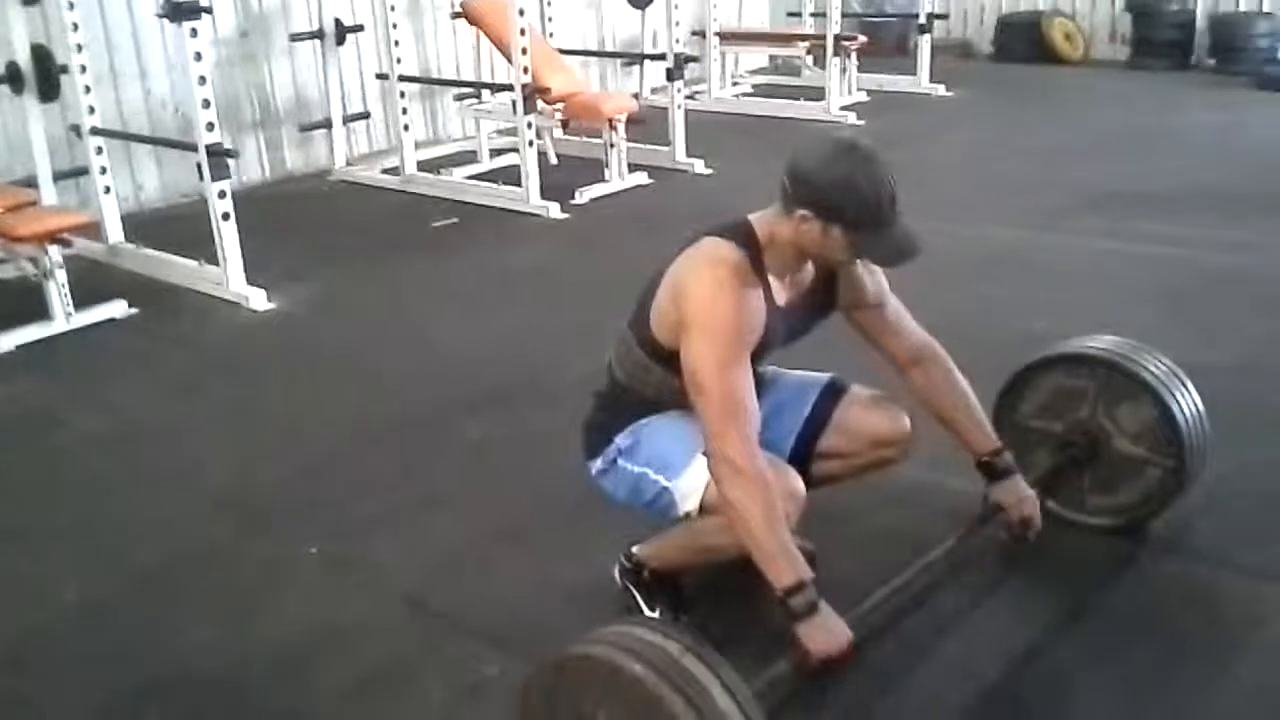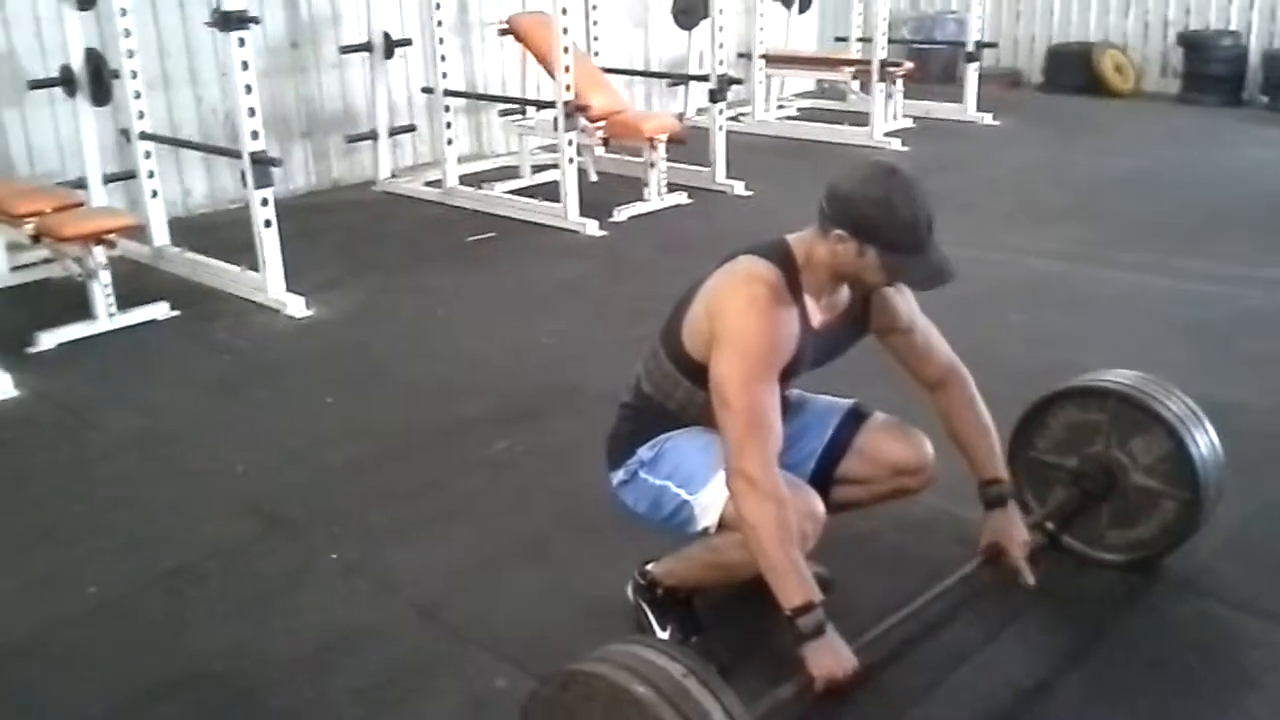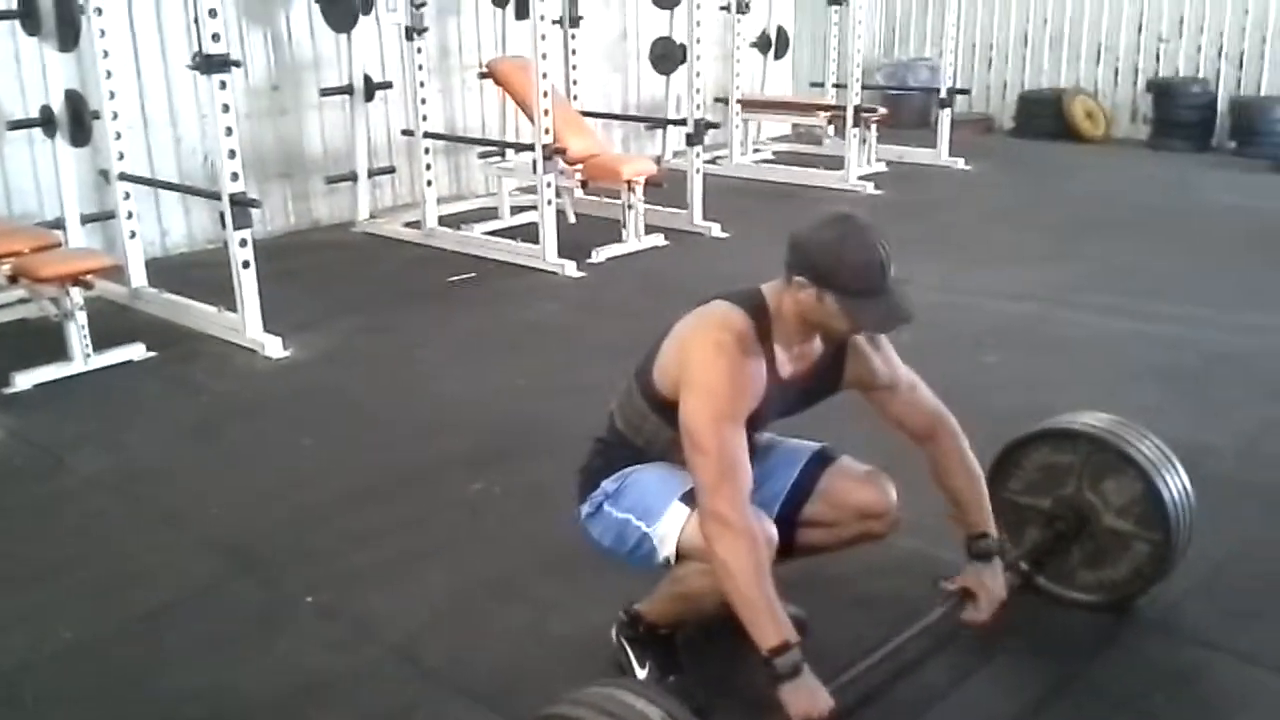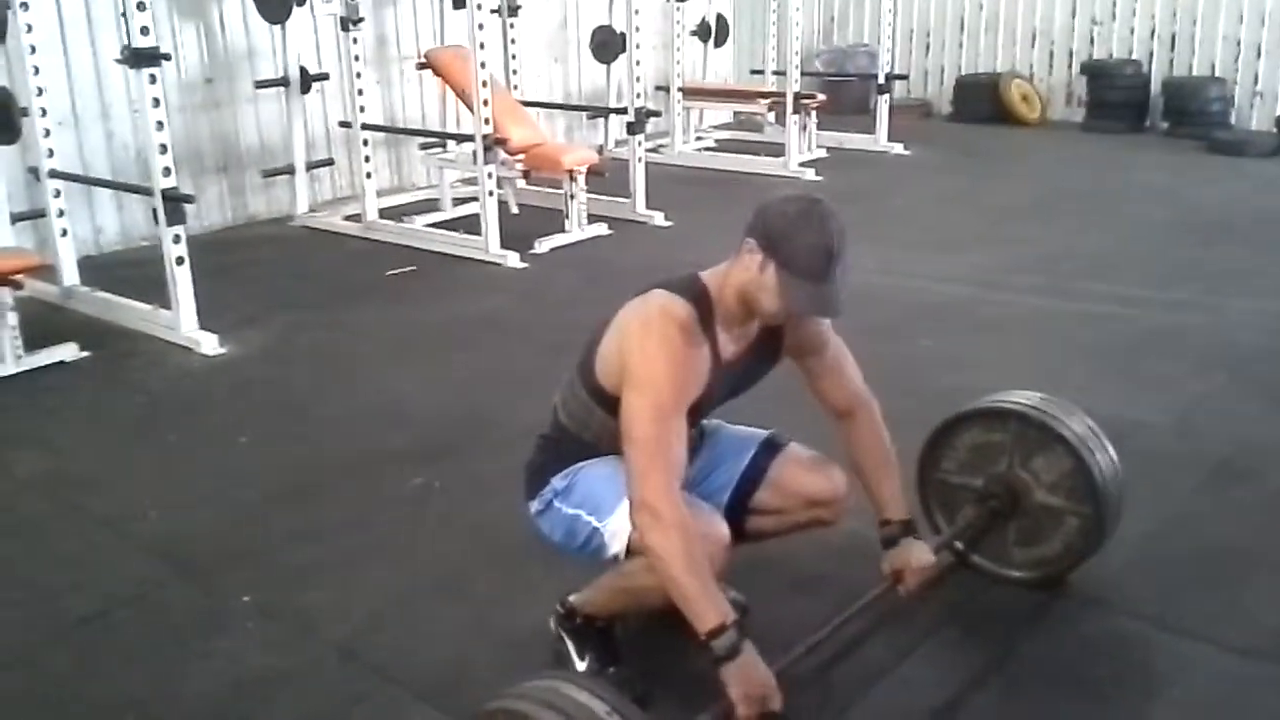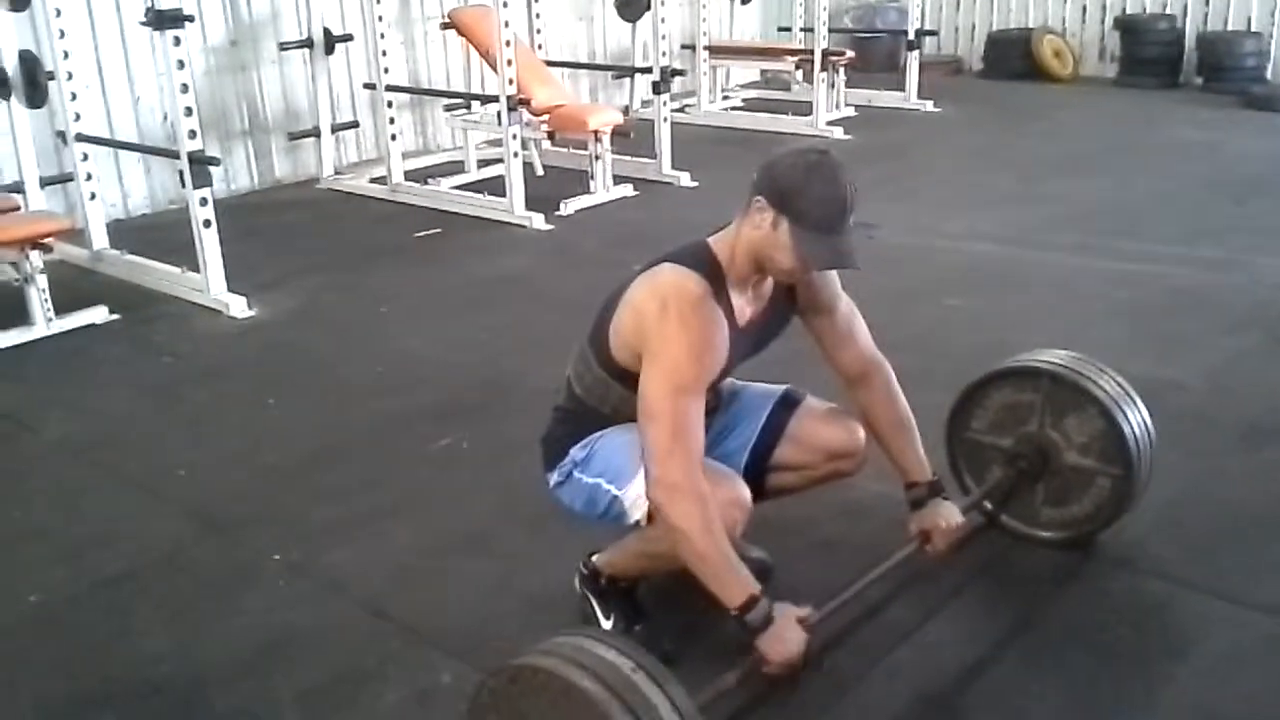
dt=1s
person 1, frame 1
left shoulder: (842, 266)
right shoulder: (723, 285)
left elbow: (918, 356)
right elbow: (734, 460)
left wrist: (1000, 468)
right wrist: (805, 605)
left hip: (731, 397)
right hip: (636, 431)
left knee: (888, 430)
right knee: (778, 498)
left ankle: (760, 531)
right ankle: (645, 566)
person 1, frame 2
left shoulder: (874, 286)
right shoulder: (757, 303)
left elbow: (946, 378)
right elbow: (752, 476)
left wrist: (1000, 499)
right wrist: (813, 627)
left hip: (755, 417)
right hip: (657, 446)
left knee: (909, 461)
right knee: (798, 518)
left ankle: (776, 549)
right ankle: (660, 584)
person 1, frame 3
left shoulder: (855, 344)
right shoulder: (725, 349)
left elbow: (937, 429)
right elbow: (724, 518)
left wrist: (984, 550)
right wrist: (788, 667)
left hip: (729, 458)
right hip: (627, 481)
left knee: (875, 506)
right knee: (749, 539)
left ankle: (746, 588)
right ankle: (642, 626)
person 1, frame 4
left shoulder: (793, 313)
right shoulder: (669, 333)
left elbow: (855, 409)
right elbow: (655, 508)
left wrist: (899, 531)
right wrist: (731, 648)
right hip: (574, 475)
left knee: (825, 493)
right knee: (703, 540)
left ankle: (689, 580)
right ankle: (581, 615)
person 1, frame 5
left shoulder: (802, 274)
right shoulder: (684, 306)
left elbow: (867, 372)
right elbow: (673, 488)
left wrist: (925, 492)
right wrist: (759, 618)
right hip: (591, 445)
left knee: (844, 443)
right knee: (723, 505)
left ankle: (710, 542)
right ankle: (604, 575)
